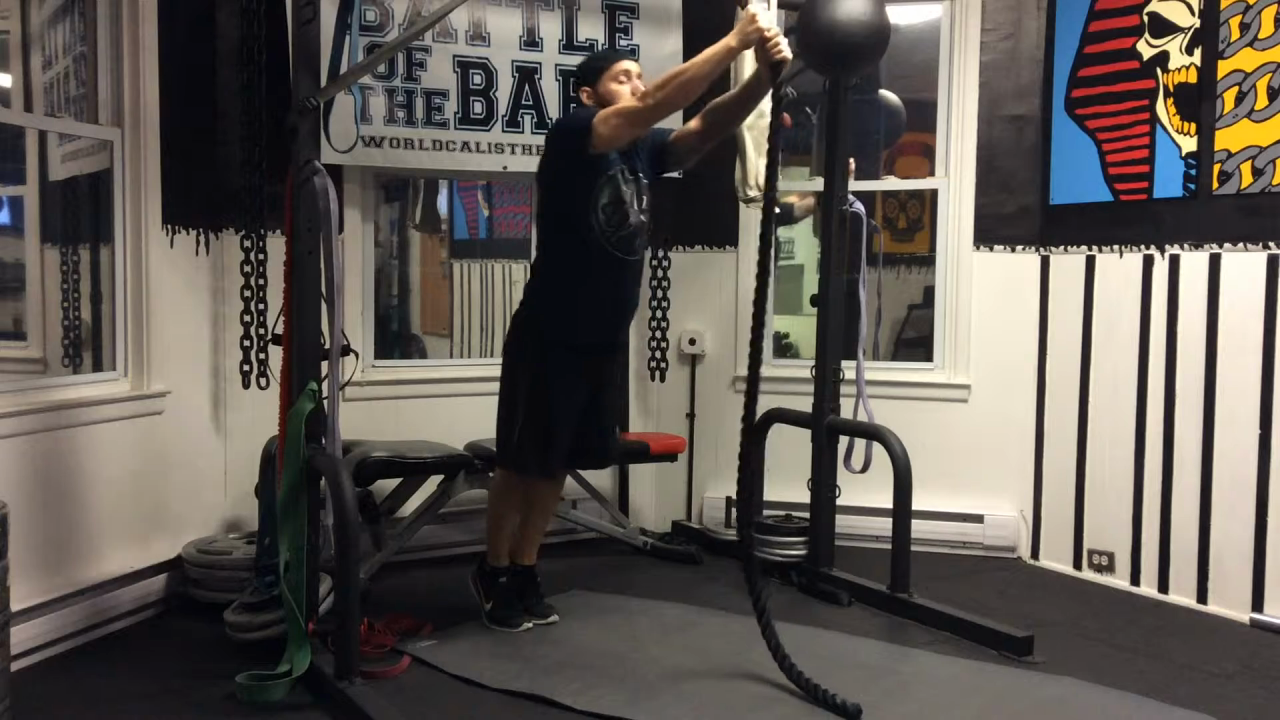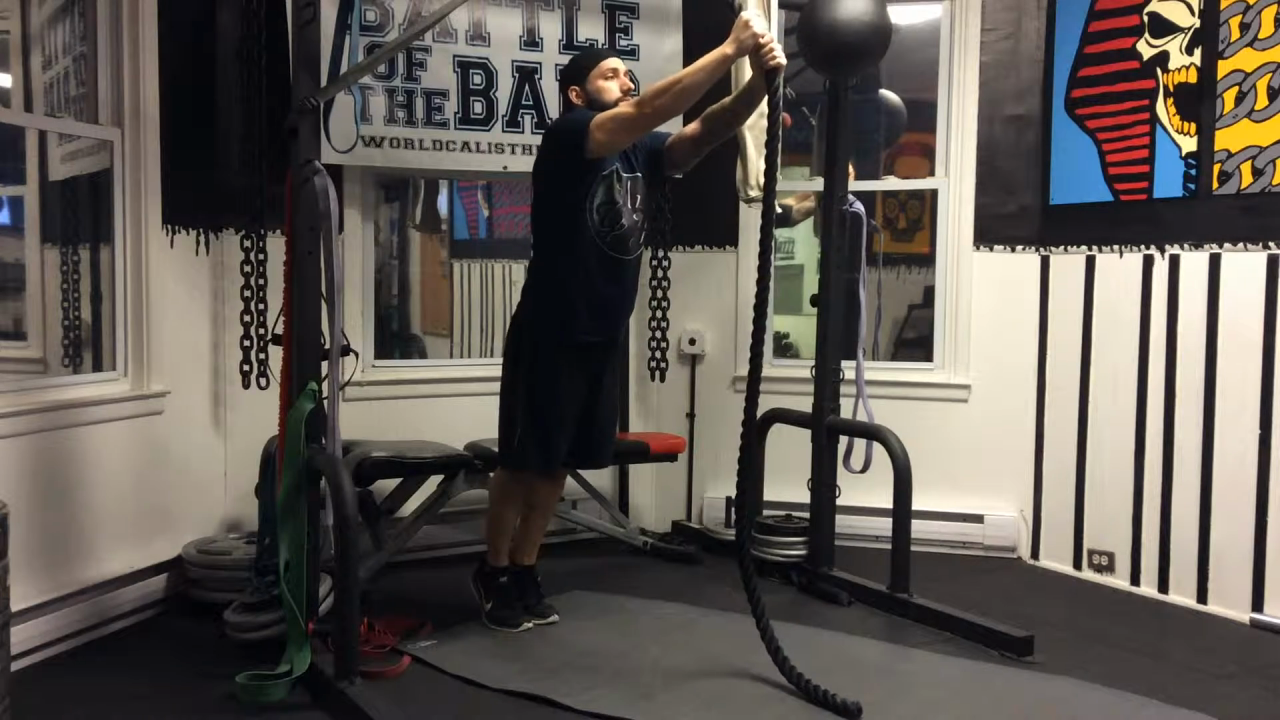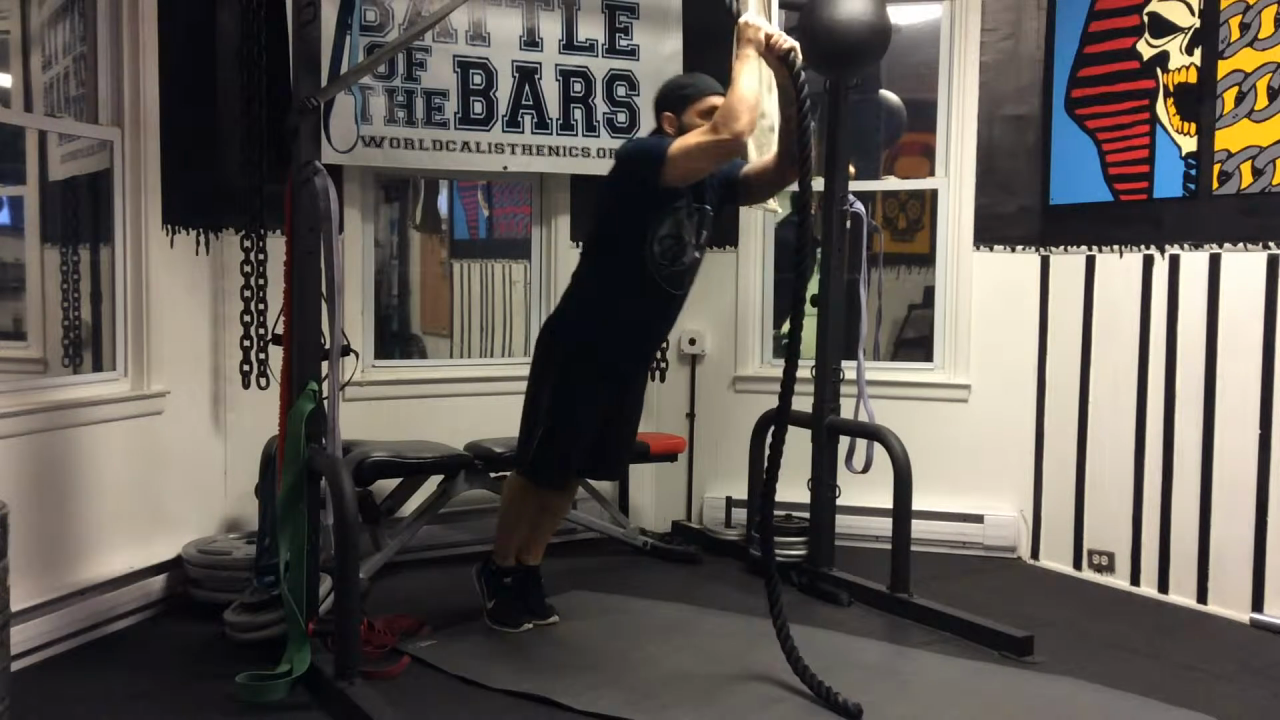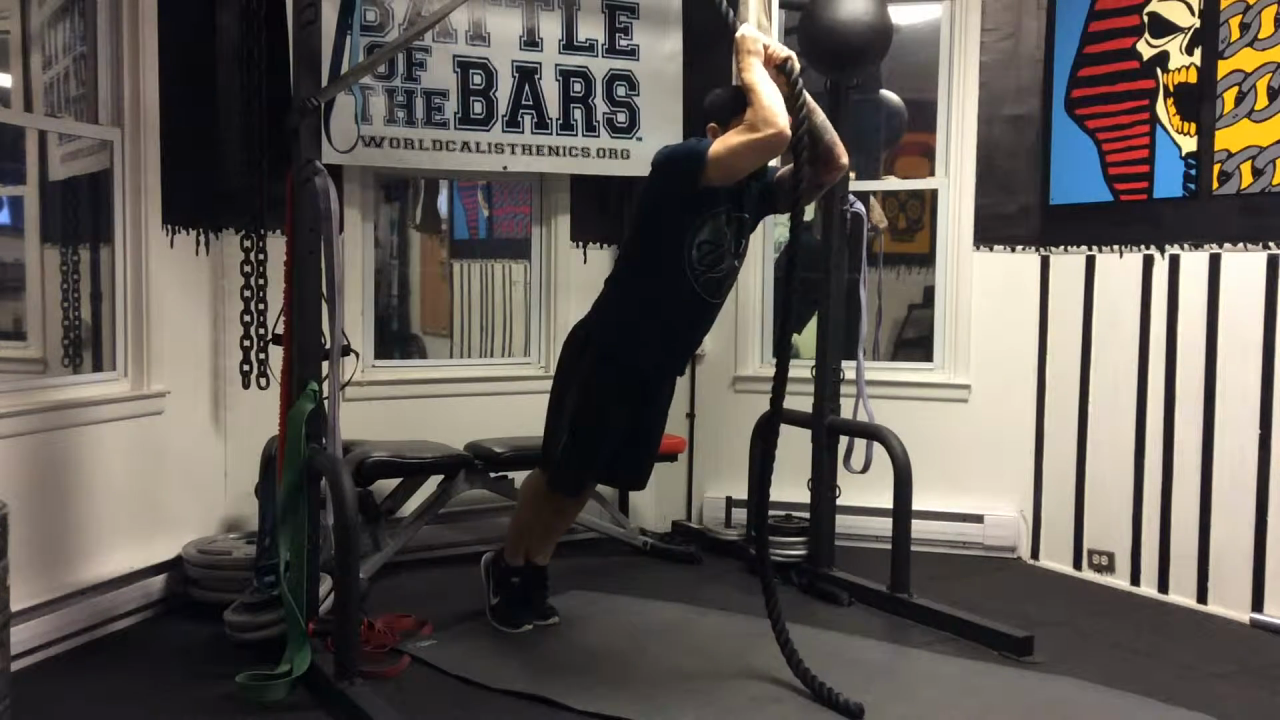
dt=0.7s
person 1, frame 1
left shoulder: (646, 149)
right shoulder: (572, 137)
left elbow: (709, 125)
right elbow: (655, 104)
left wrist: (764, 73)
right wrist: (734, 39)
left hip: (605, 339)
right hip: (550, 337)
left knee: (556, 463)
right knee: (523, 461)
left ankle: (523, 571)
right ankle: (493, 573)
person 1, frame 2
left shoulder: (641, 151)
right shoulder: (566, 138)
left elbow: (706, 130)
right elbow: (652, 109)
left wrist: (758, 80)
right wrist: (730, 48)
left hip: (603, 336)
right hip: (550, 335)
left knee: (556, 463)
right knee: (523, 461)
left ankle: (523, 571)
right ankle: (493, 573)
person 1, frame 3
left shoulder: (715, 182)
right shoulder: (639, 161)
left elbow: (791, 164)
right elbow: (732, 138)
left wrist: (786, 79)
right wrist: (747, 53)
left hip: (631, 359)
right hip: (578, 350)
left knee: (572, 473)
right knee: (541, 468)
left ankle: (526, 573)
right ankle: (497, 573)
person 1, frame 4
left shoulder: (756, 188)
right shoulder: (678, 166)
left elbow: (832, 164)
right elbow: (774, 134)
left wrist: (787, 81)
right wrist: (750, 65)
left hip: (660, 368)
right hip: (606, 355)
left knee: (589, 479)
right knee: (563, 473)
left ankle: (533, 572)
right ankle: (507, 567)
